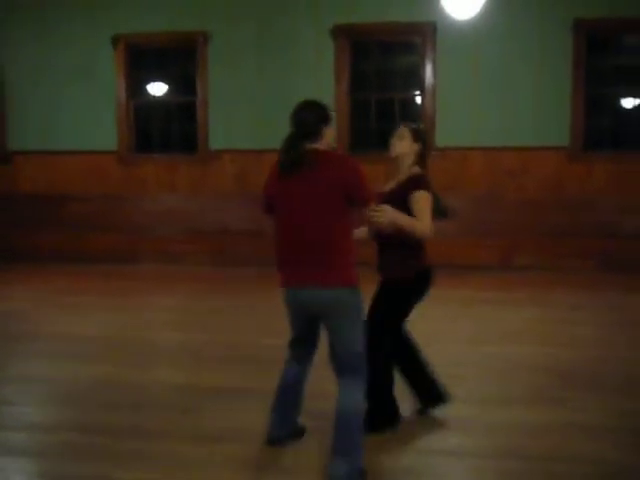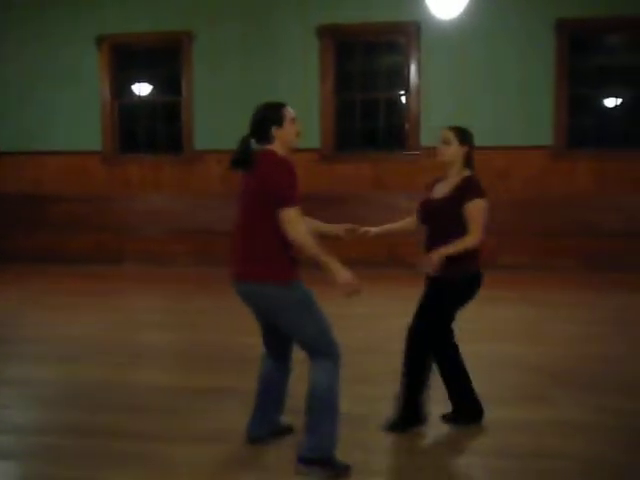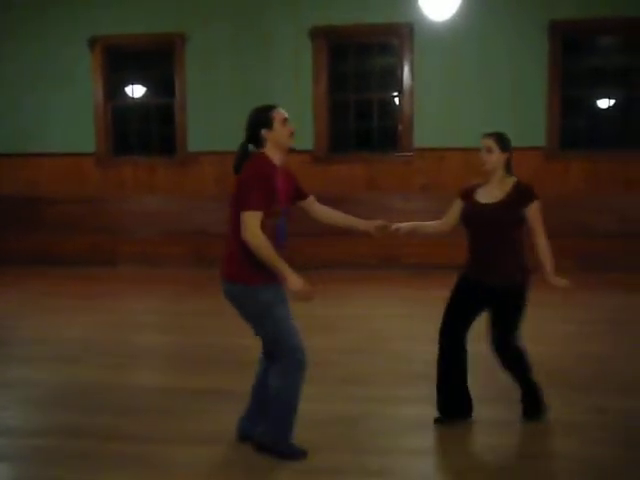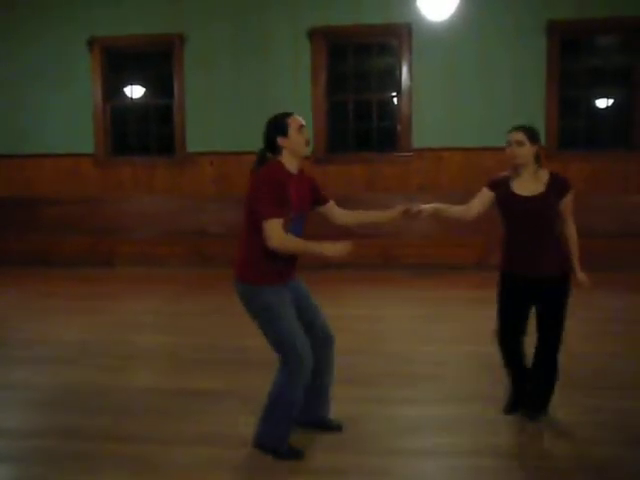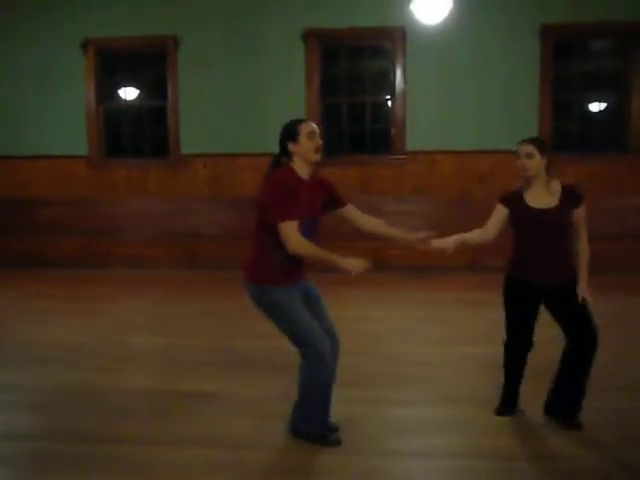
dt=0.3s
person 1, frame 1
left shoulder: (278, 173)
right shoulder: (342, 166)
left hip: (295, 286)
right hip: (336, 286)
left knee: (300, 349)
right knee: (351, 374)
left ankle: (281, 426)
person 1, frame 2
left shoulder: (255, 168)
right shoulder: (280, 167)
right elbow: (293, 229)
left wrist: (335, 229)
right wrist: (335, 268)
left hip: (248, 280)
right hip: (275, 280)
left knee: (278, 347)
right knee: (325, 354)
left ankle: (263, 425)
person 1, frame 3
left shoulder: (282, 174)
right shoulder: (257, 171)
left elbow: (318, 211)
right elbow: (250, 233)
left wrist: (365, 225)
right wrist: (288, 275)
left hip: (265, 279)
right hip: (249, 282)
left knee: (277, 353)
right knee: (293, 357)
left ankle: (253, 425)
right ankle: (272, 436)
person 1, frame 4
left shoulder: (303, 180)
right shoulder: (269, 178)
left elbow: (339, 215)
right elbow: (275, 239)
left wrist: (389, 215)
right wrist: (326, 249)
left hip: (285, 278)
right hip: (260, 284)
left knee: (322, 340)
right knee: (298, 357)
left ankle: (311, 413)
right ankle: (271, 436)
person 1, frame 5
left shoulder: (318, 185)
right shoulder: (279, 184)
left elbow: (361, 220)
right elbow: (292, 242)
left wrist: (409, 236)
right wrist: (342, 262)
left hip: (296, 278)
right hip: (268, 283)
left knee: (328, 342)
right knee: (316, 347)
left ankle: (316, 415)
right ankle: (306, 423)
person 2, frame 1
left shoulder: (417, 182)
right shoulder: (399, 180)
left elbow: (424, 229)
left wrist: (394, 216)
right wrist: (361, 231)
left hip: (406, 276)
right hip: (401, 273)
left knee: (376, 337)
right knee: (390, 333)
left ankle: (382, 414)
right ankle: (429, 393)
person 2, frame 2
left shoulder: (471, 187)
right shoulder: (439, 186)
left elbow: (475, 236)
right elbow: (416, 220)
left wrist: (442, 253)
right wrist: (378, 230)
left hip: (460, 276)
right hip: (444, 276)
left knee: (420, 336)
right knee: (437, 338)
left ankle: (410, 412)
right ankle: (467, 408)
person 2, frame 3
left shoulder: (522, 192)
right shoulder: (470, 193)
left elbow: (539, 236)
right elbow: (443, 226)
left wrist: (551, 274)
right wrist: (411, 226)
left hip: (509, 281)
right hip: (473, 278)
left knee: (503, 343)
right knee: (450, 335)
left ankle: (532, 398)
right ankle: (454, 407)
person 2, frame 4
left shoulder: (557, 183)
right shoulder: (500, 184)
left elbow: (568, 226)
right elbow: (469, 212)
left wrist: (576, 267)
right wrist: (435, 207)
left hip: (553, 272)
right hip: (514, 271)
left knee: (549, 336)
right knee: (509, 334)
left ankle: (536, 400)
right ankle: (521, 391)
person 2, frame 5
left shoulder: (570, 195)
right shoulder: (512, 198)
left elbow: (580, 240)
right elbow: (488, 233)
left wrist: (582, 280)
right wrist: (457, 239)
left hip: (561, 281)
right hip: (520, 281)
left knee: (585, 338)
right knee: (517, 341)
left ankle: (561, 408)
right ankle: (509, 398)
